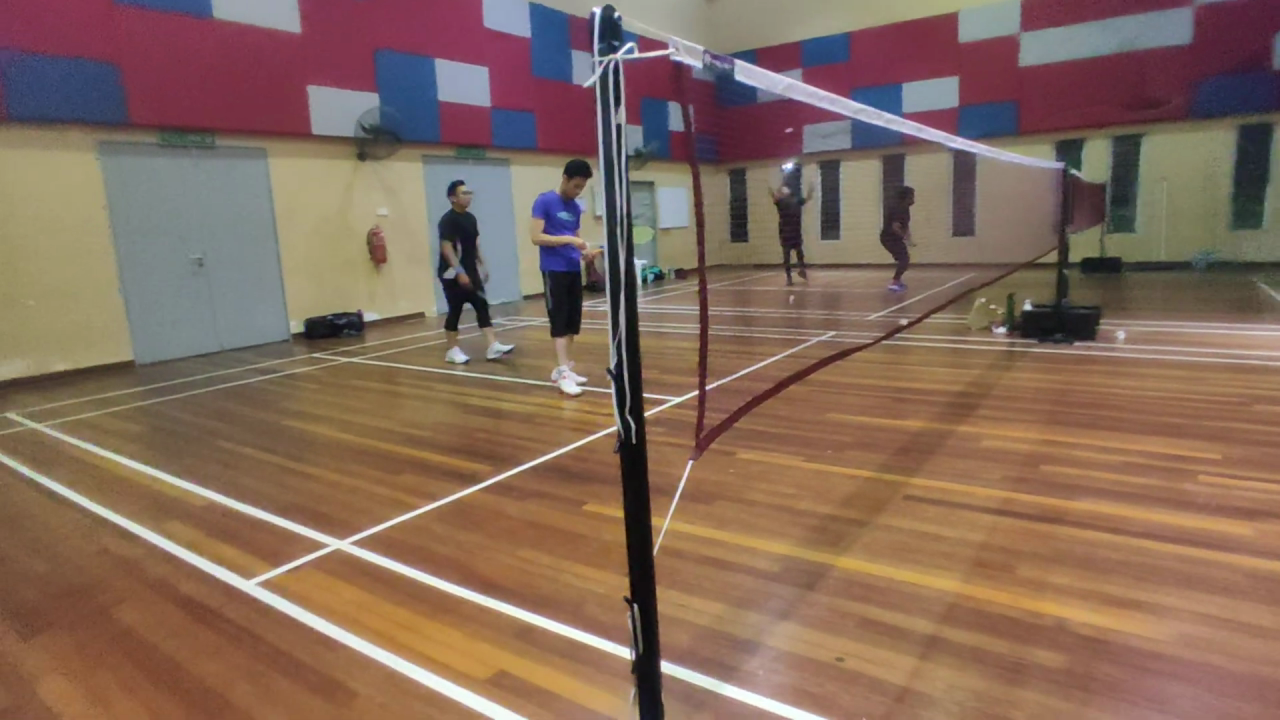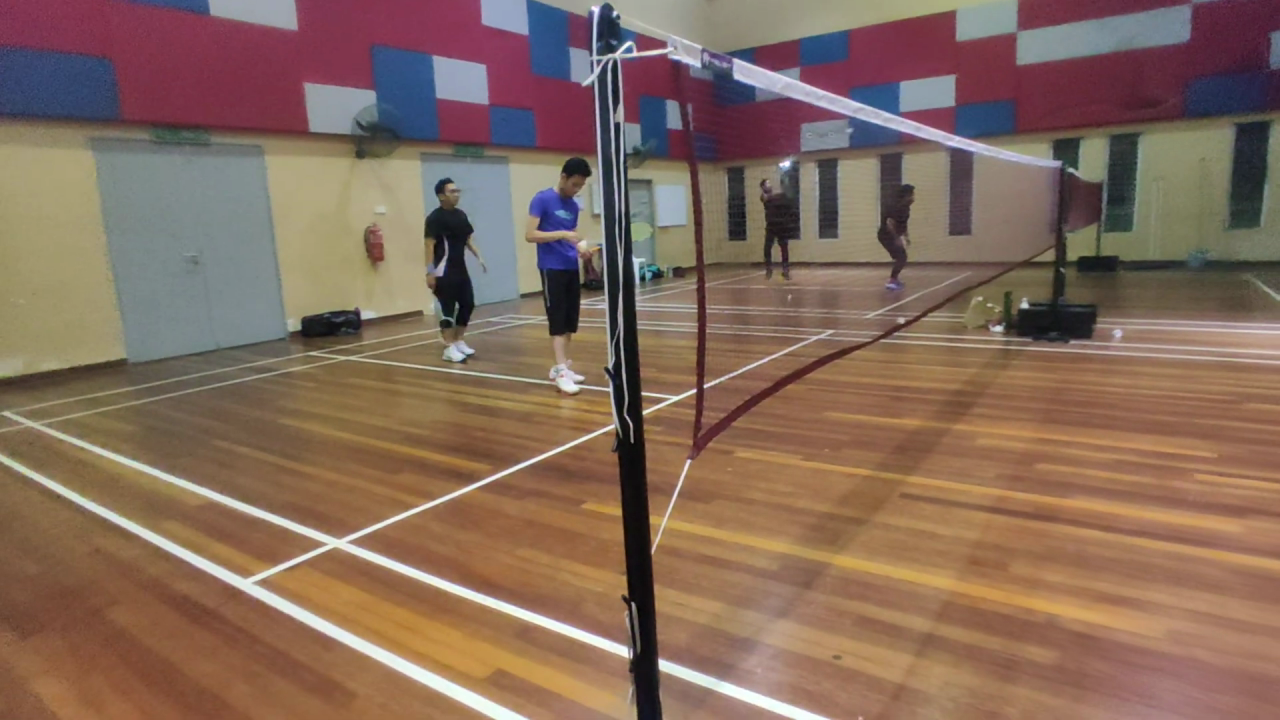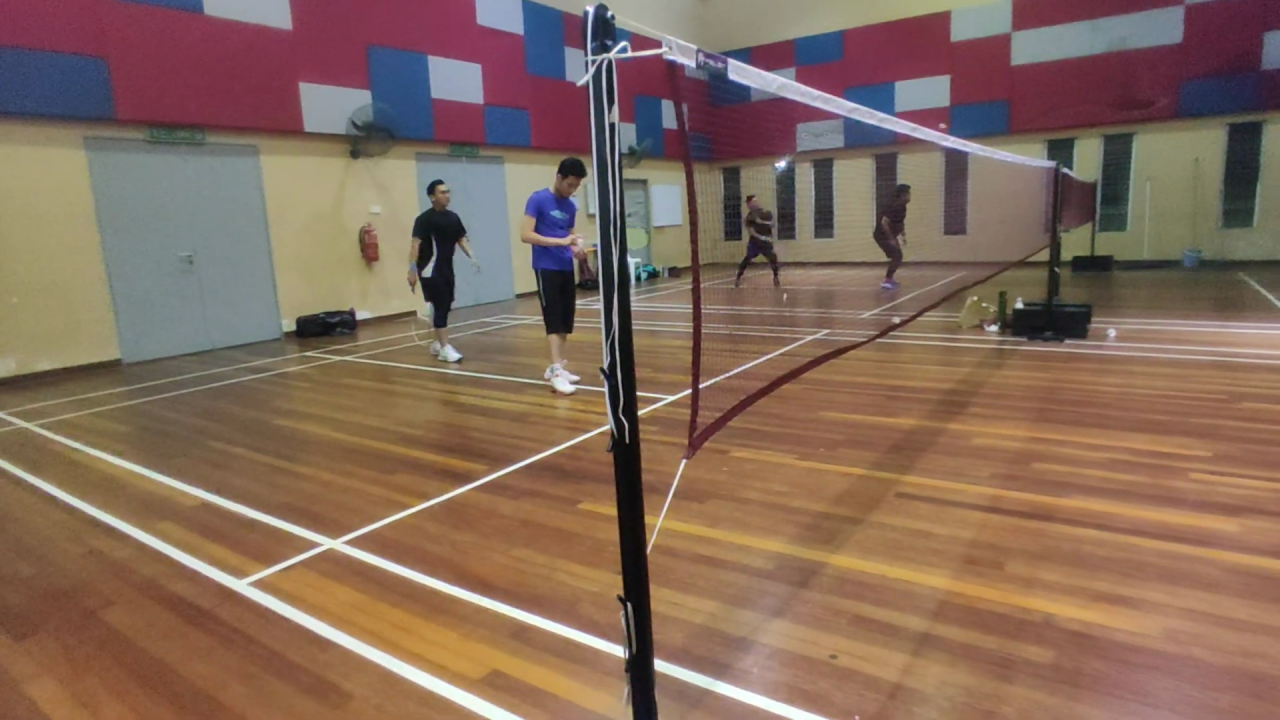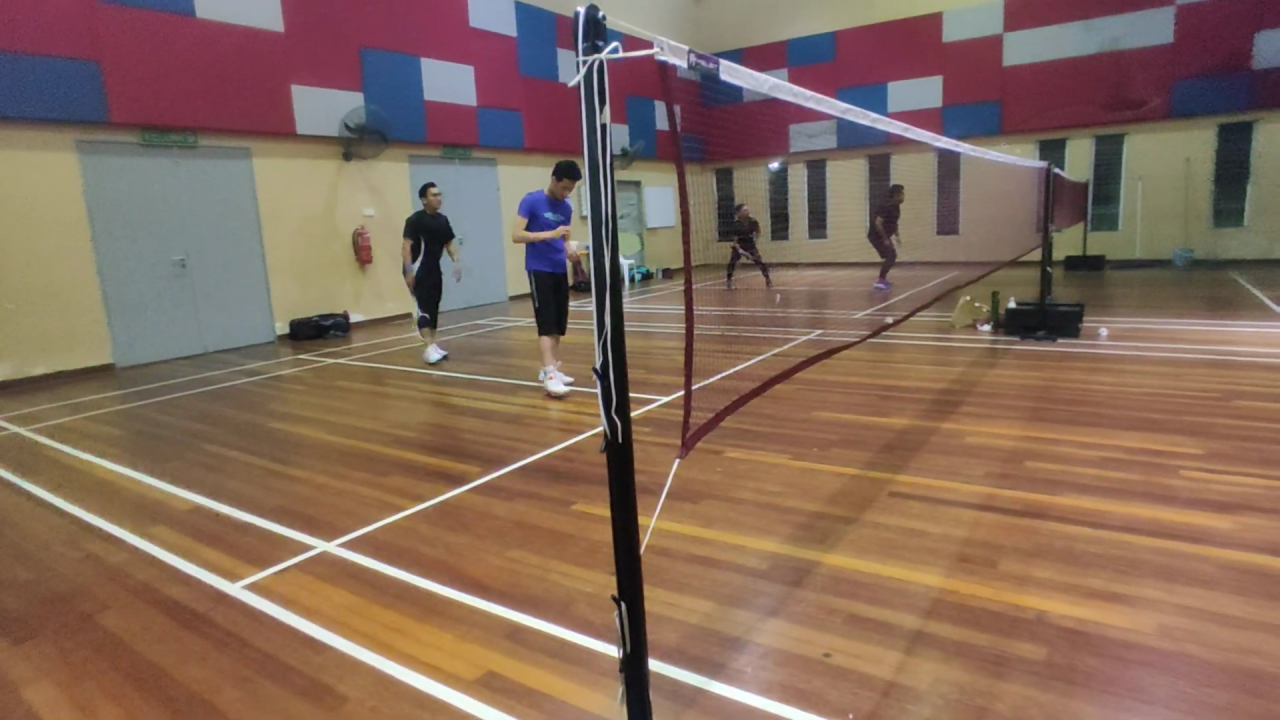
dt=0.2s
person 1, frame 1
left shoulder: (575, 207)
right shoulder: (544, 201)
right elbow: (536, 237)
left wrist: (584, 250)
right wrist: (568, 239)
left hip: (573, 270)
right hip: (554, 271)
left knee: (572, 323)
right knee: (560, 323)
left ankle: (564, 368)
right ankle: (563, 374)
person 1, frame 2
left shoulder: (573, 206)
right shoulder: (542, 200)
right elbow: (530, 234)
left wrist: (580, 248)
right wrist: (562, 234)
left hip: (571, 268)
right hip: (552, 269)
left knee: (570, 321)
right knee: (558, 321)
left ankle: (561, 367)
right ankle: (561, 372)
person 1, frame 3
left shoulder: (570, 206)
right shoulder: (538, 200)
right elbow: (526, 235)
left wrist: (576, 248)
right wrist: (559, 242)
left hip: (566, 269)
right hip: (547, 269)
left knee: (566, 322)
right knee: (554, 321)
left ankle: (557, 366)
right ankle: (556, 373)
person 1, frame 4
left shoulder: (566, 207)
right shoulder: (532, 201)
right elbow: (517, 235)
left wrist: (570, 250)
right wrist: (550, 234)
left hip: (560, 271)
right hip: (539, 270)
left knee: (559, 324)
right knee: (546, 323)
left ankle: (552, 368)
right ankle: (549, 375)
person 2, frame 1
left shoulder: (471, 218)
right shoulder: (448, 220)
right elbow: (446, 248)
left wrist: (482, 265)
right wrist: (459, 272)
left hip: (472, 272)
right hip: (453, 275)
left knee: (482, 307)
right knee: (455, 311)
left ankle: (493, 346)
right ankle: (453, 350)
person 2, frame 2
left shoulder: (461, 215)
right shoulder: (435, 218)
left elbow: (468, 238)
right elbow: (429, 245)
left wrist: (479, 257)
right wrist: (430, 272)
left hip: (460, 269)
right hip: (442, 272)
left knee: (468, 304)
right knee: (448, 308)
left ankle: (458, 341)
right ankle: (449, 348)
person 2, frame 3
left shoulder: (453, 217)
right shoulder: (425, 219)
left elbow: (462, 239)
right elbow: (415, 244)
left wrist: (472, 257)
right wrist: (413, 269)
left hip: (447, 269)
right hip: (431, 272)
left knee: (444, 308)
right knee: (440, 308)
left ankle: (437, 344)
right ankle: (445, 348)
person 2, frame 4
left shoulder: (443, 220)
right shoulder: (415, 220)
left elbow: (449, 243)
right elbow: (406, 245)
left wrist: (456, 263)
right wrist: (409, 270)
left hip: (434, 271)
right hip: (418, 272)
left knee: (433, 308)
right knee: (424, 309)
left ankle: (432, 346)
right ankle: (430, 348)
